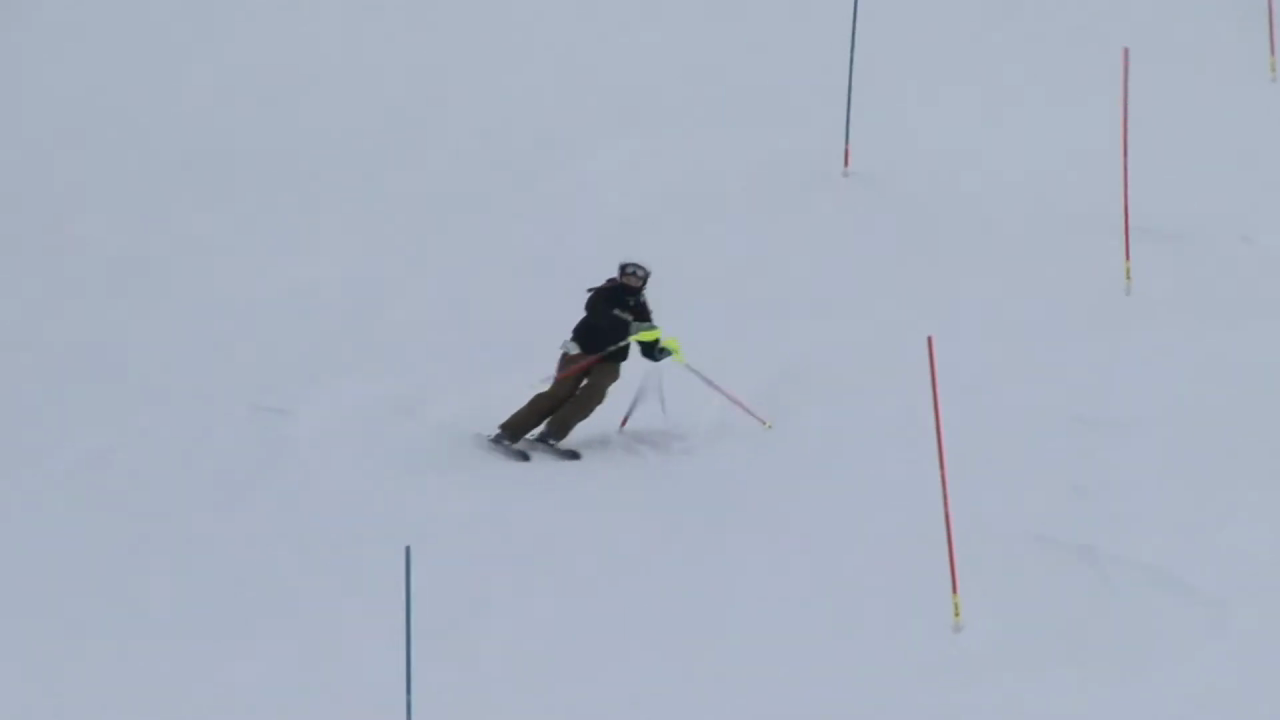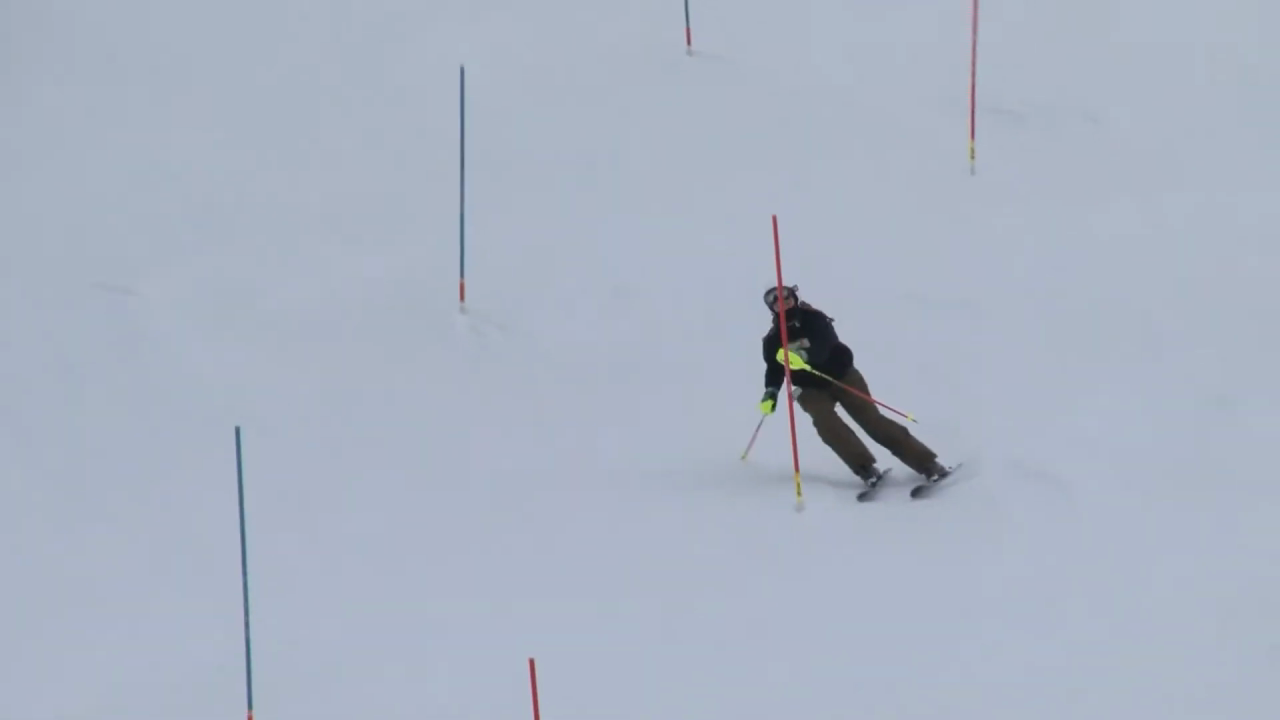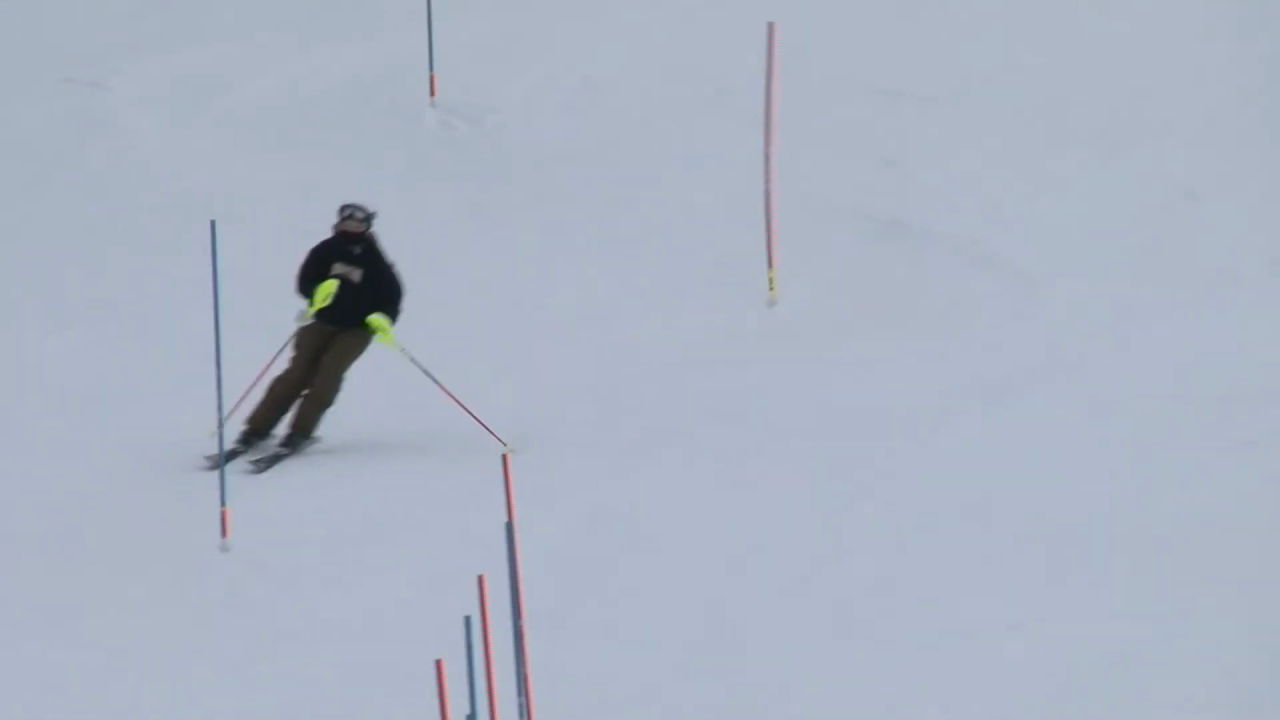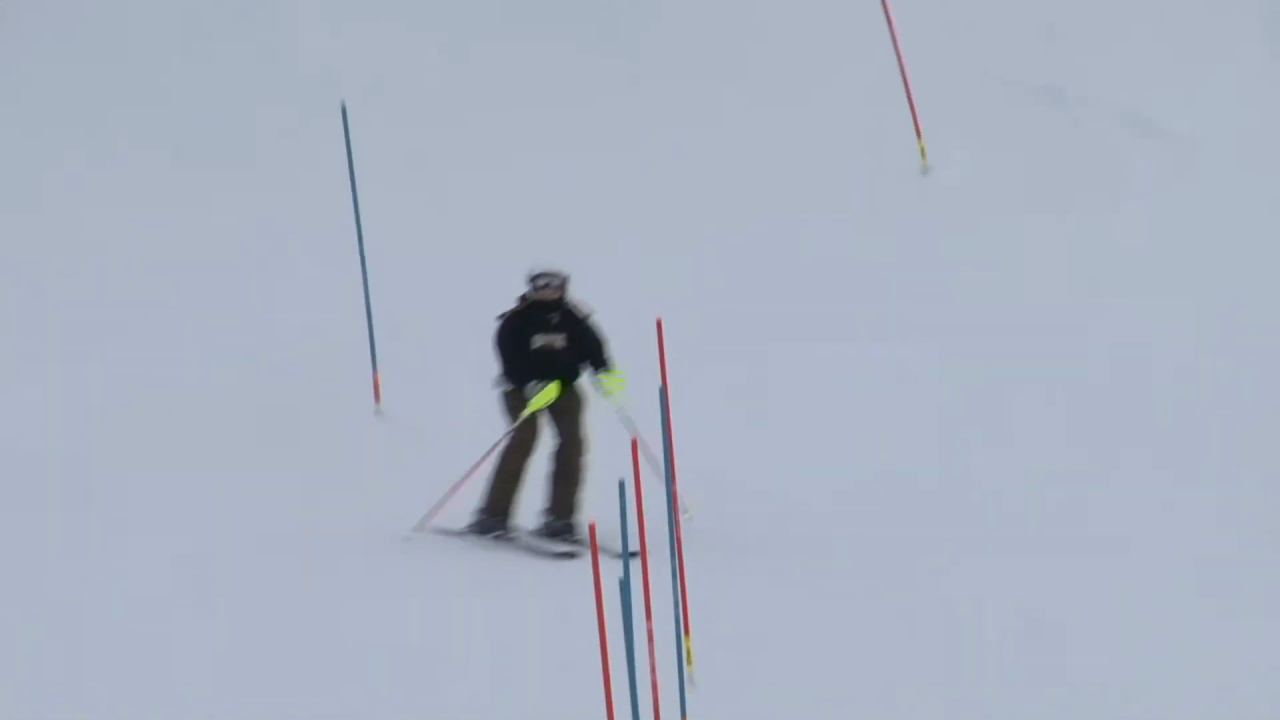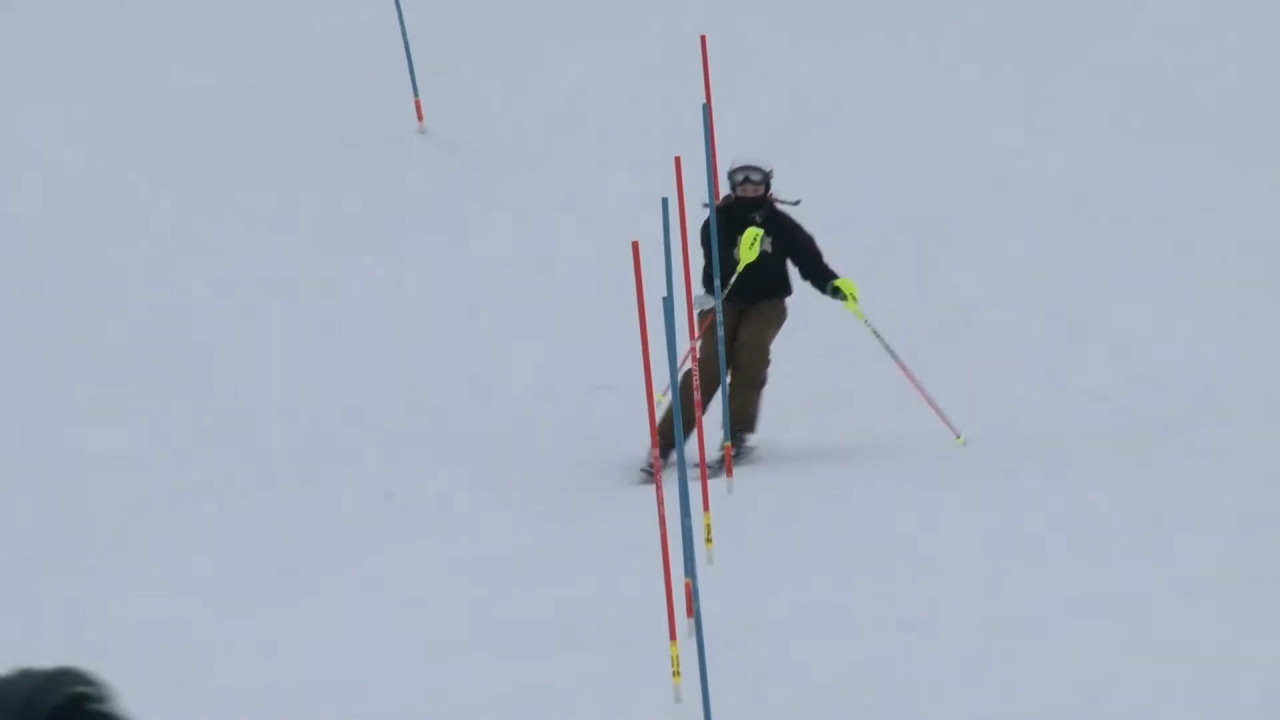
dt=1s
person 1, frame 1
left shoulder: (641, 309)
right shoulder: (604, 295)
left elbow: (650, 350)
right elbow: (599, 316)
left wrist: (663, 350)
right wrist: (633, 328)
left hip: (609, 362)
right hip: (580, 350)
left knee: (595, 390)
right knee: (560, 392)
left ankle: (551, 434)
right ankle: (509, 432)
person 1, frame 2
left shoulder: (815, 321)
right shoulder: (774, 339)
left elbow: (824, 345)
right elbow: (774, 368)
left wrist: (803, 355)
right wrist: (770, 394)
left hip: (843, 376)
right hip: (811, 388)
left knee: (871, 419)
right knee: (823, 418)
left ankle: (928, 463)
right ankle: (867, 469)
person 1, frame 3
left shoulder: (376, 262)
right shoulder: (325, 251)
left elbow: (391, 295)
right elbow: (305, 283)
left wrist: (383, 319)
right wrist: (318, 292)
left hip: (357, 327)
right hip: (322, 322)
left knee: (331, 369)
right knee: (298, 372)
left ankle: (299, 433)
right ankle: (255, 431)
person 1, frame 4
left shoulder: (572, 320)
right shoulder: (516, 322)
left elbow: (594, 351)
right elbow: (511, 363)
left wrist: (605, 374)
right wrist: (532, 386)
left hip: (564, 389)
right hip: (522, 389)
left knee: (572, 439)
right knee: (523, 440)
left ankle: (560, 520)
right ankle: (492, 516)
person 1, frame 5
left shoulder: (781, 224)
right shoulder: (720, 220)
left elbow: (810, 260)
right elbow: (719, 259)
left wrist: (834, 284)
right wrist: (740, 254)
left hip: (766, 303)
right hip: (725, 301)
left knee: (753, 349)
right knee: (709, 363)
left ankle: (737, 436)
right ankle: (665, 442)
